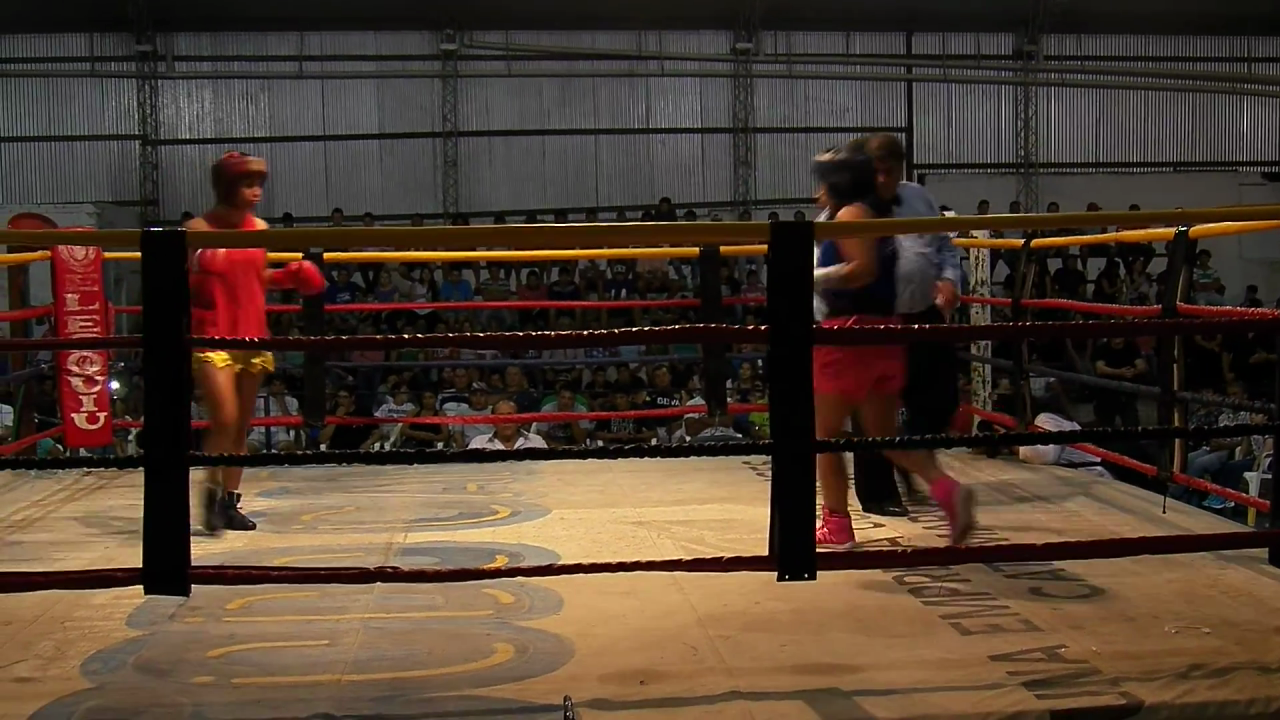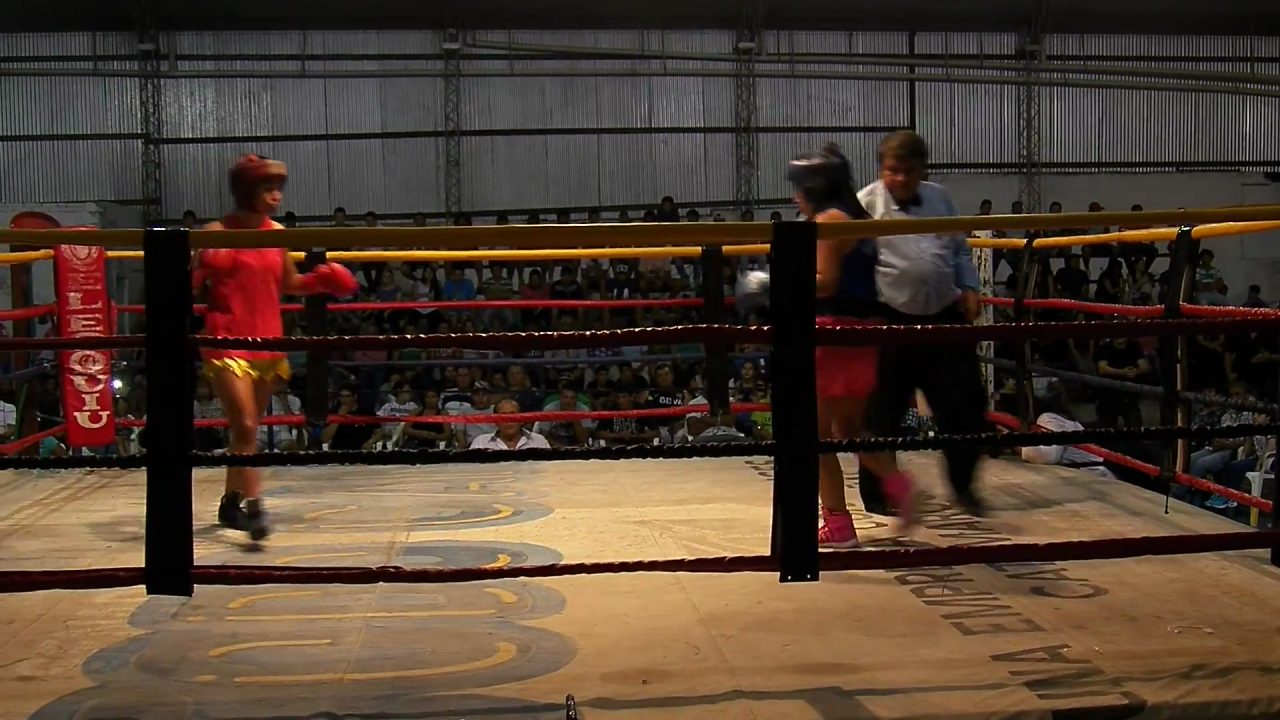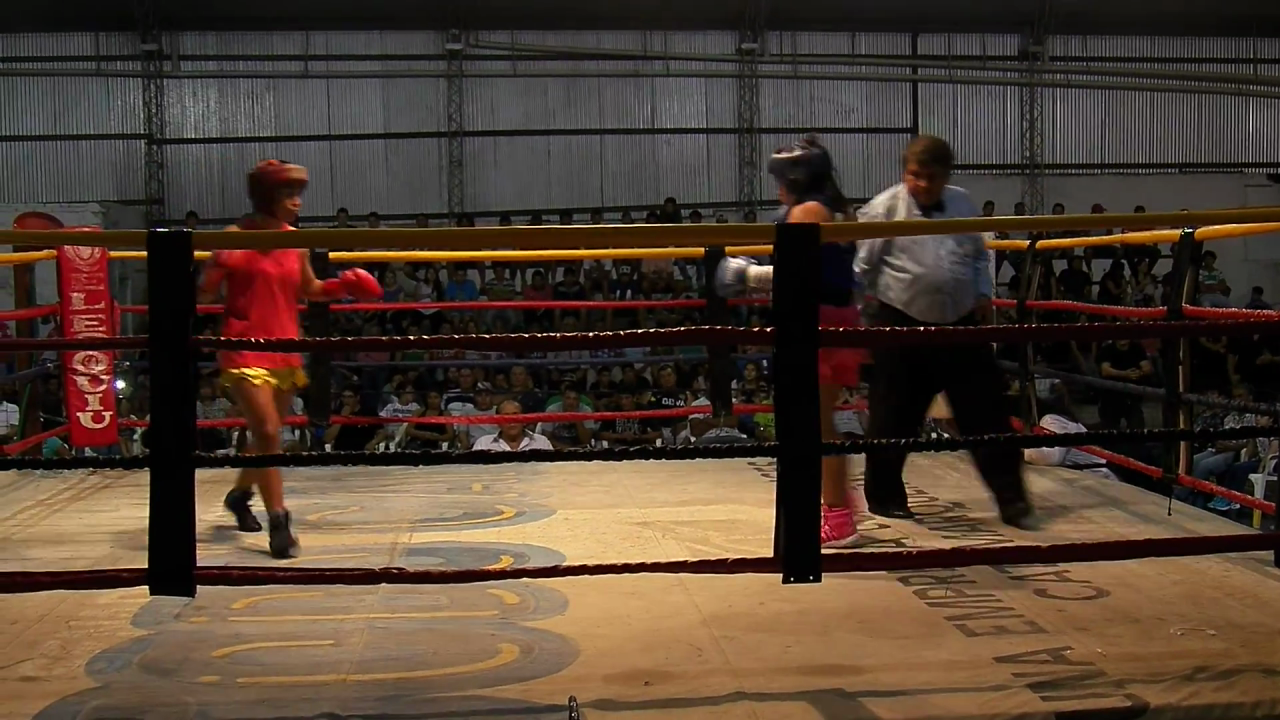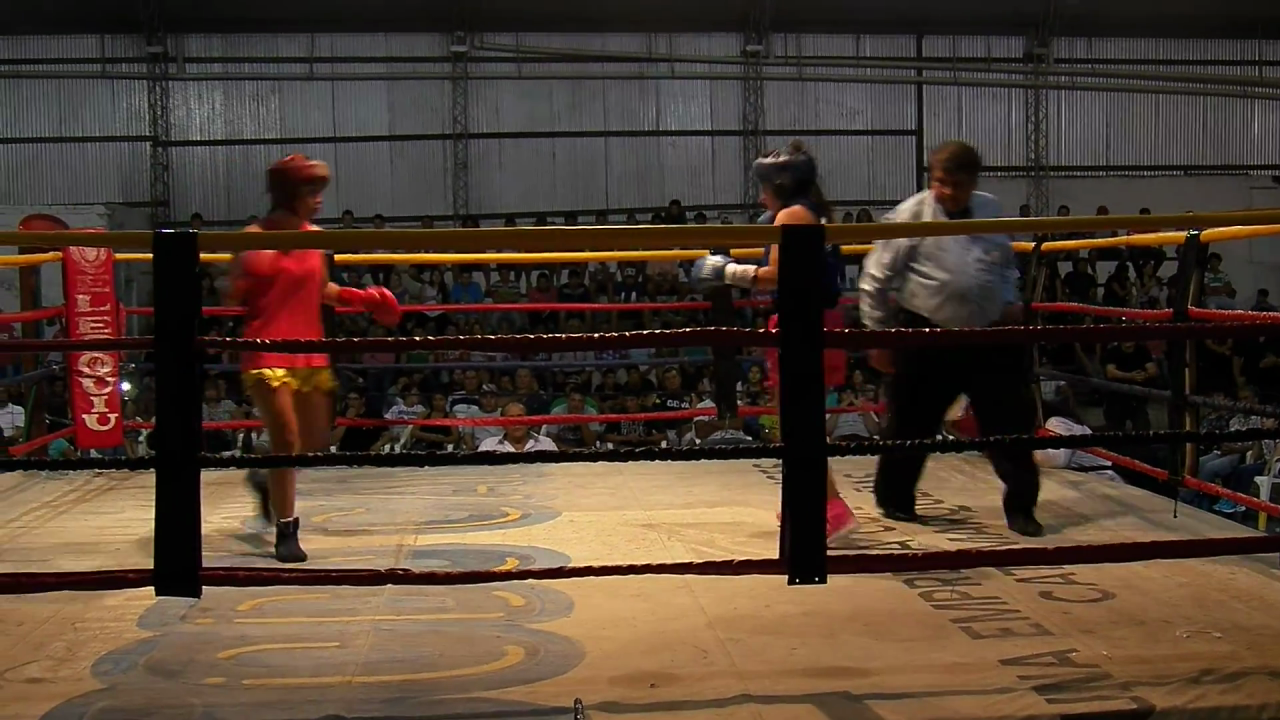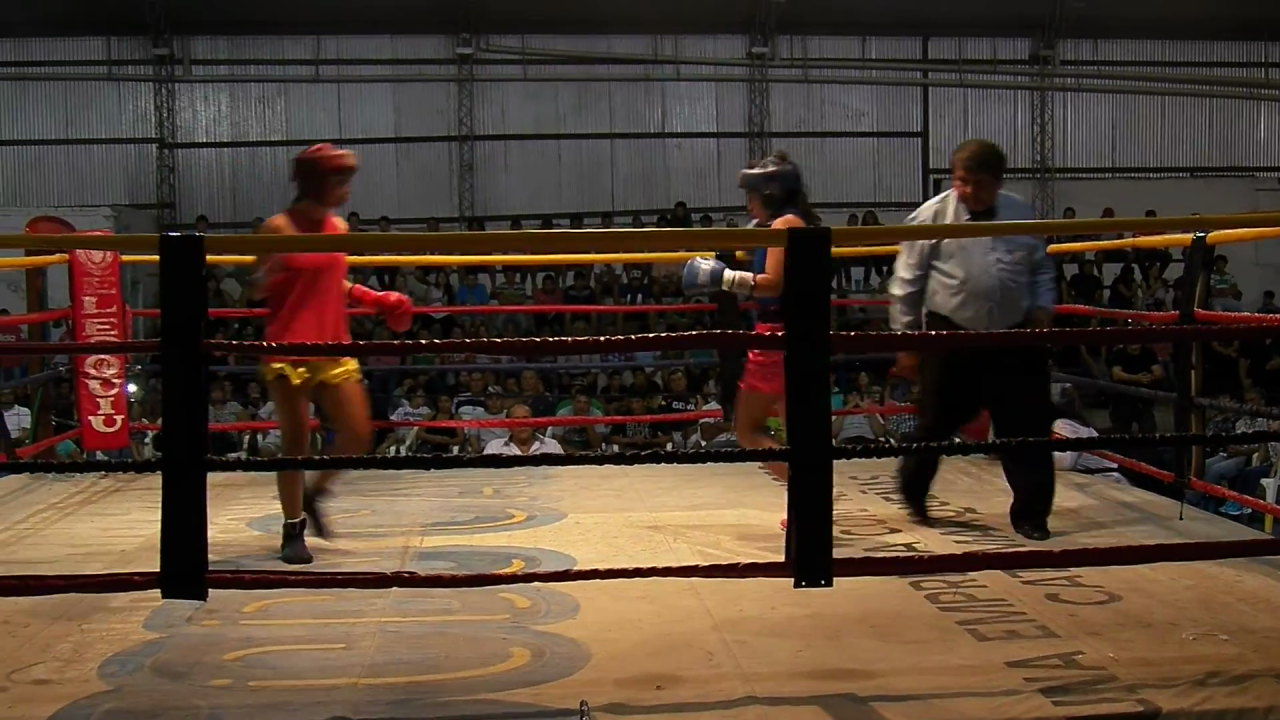
dt=0.1s
person 1, frame 1
left shoulder: (259, 228)
right shoulder: (198, 229)
left wrist: (289, 275)
right wrist: (196, 264)
left hip: (252, 337)
right hip: (212, 338)
left knee: (242, 425)
right knee: (225, 419)
left ankle: (230, 501)
right ankle: (212, 493)
person 1, frame 2
left shoulder: (278, 234)
right shoulder: (216, 234)
left elbow: (288, 284)
right elbow: (191, 287)
left wrist: (319, 278)
right wrist: (201, 266)
left hip: (268, 344)
right hip: (228, 345)
left knee: (247, 427)
right knee: (245, 423)
left ankle: (233, 502)
right ankle: (252, 508)
person 1, frame 3
right shoulder: (234, 237)
left elbow: (307, 289)
right elbow: (205, 294)
left wrist: (341, 284)
right wrist: (217, 269)
left hip: (285, 351)
right hip: (246, 353)
left knee: (268, 437)
right knee: (269, 434)
left ankle: (238, 497)
right ankle: (279, 524)
person 1, frame 4
left shoulder: (316, 237)
right shoulder: (255, 238)
right elbow: (232, 297)
left wrist: (362, 298)
right wrist: (246, 276)
left hip: (309, 352)
right hip: (266, 354)
left knee: (315, 443)
right knee: (285, 442)
left ankle: (264, 479)
right ankle: (286, 530)
person 1, frame 5
left shoulder: (339, 228)
right shoulder: (278, 226)
right elbow: (258, 290)
left wrist: (376, 299)
right wrist: (279, 265)
left hip: (334, 347)
right hip: (288, 348)
left knee: (359, 436)
right knee: (296, 440)
left ankle: (315, 491)
right ankle: (293, 529)
person 2, frame 1
left shoulder: (849, 216)
right shoulder: (876, 219)
left elbow: (864, 271)
left wrist: (816, 279)
left knee: (825, 435)
right knee: (886, 436)
left ankle: (836, 527)
right ankle: (947, 490)
person 2, frame 2
left shoulder: (828, 220)
right shoulder: (852, 220)
left elbow: (824, 283)
left knee: (817, 436)
right knee: (846, 431)
left ankle: (838, 525)
right ankle: (897, 485)
person 2, frame 3
left shoulder: (807, 211)
right shoulder: (836, 212)
left wrist: (746, 274)
left hip: (819, 323)
right hip: (842, 321)
left knee: (816, 426)
right knee: (817, 421)
left ankle: (840, 521)
right ankle: (835, 506)
person 2, frame 4
left shoulder: (792, 215)
right shoulder: (819, 218)
left elbow: (775, 277)
left wrist: (727, 270)
right hip: (824, 321)
left ankle: (835, 510)
person 2, frame 5
left shoulder: (784, 223)
right shoulder: (803, 223)
left elbow: (773, 282)
left wrist: (723, 277)
left hip: (781, 332)
left knee: (745, 427)
person 3, frame 1
left shoulder: (919, 198)
left elbow: (945, 247)
left wrist: (949, 279)
left hip: (924, 315)
left knee: (941, 397)
right ankle: (877, 491)
person 3, frame 2
left shoulder: (939, 198)
right shoulder: (864, 206)
left elbow: (960, 250)
left wrist: (969, 288)
left hip: (944, 318)
right hip: (888, 323)
left knee: (965, 401)
right knee: (883, 413)
left ankle: (964, 484)
person 3, frame 3
left shoulder: (963, 204)
right shoulder: (883, 211)
left elbow: (978, 256)
right elbow: (857, 273)
left wrist: (984, 295)
left hip: (962, 324)
right hip: (904, 329)
left knee: (986, 409)
right knee: (893, 419)
left ankle: (1010, 497)
right ankle: (884, 495)
person 3, frame 4
left shoulder: (990, 210)
right shoulder: (907, 217)
left elbow: (1007, 266)
right elbow: (876, 283)
left wrist: (1011, 302)
left knee: (1010, 418)
right knee: (911, 423)
left ankle: (1021, 508)
right ankle: (893, 498)
person 3, frame 5
left shoulder: (1020, 212)
right shoulder: (931, 217)
left elbow: (1042, 268)
right elbow: (906, 286)
left wrist: (1042, 305)
right hip: (952, 338)
left knee: (1028, 425)
right knee: (938, 421)
left ankle: (1030, 513)
right ankle: (913, 493)
